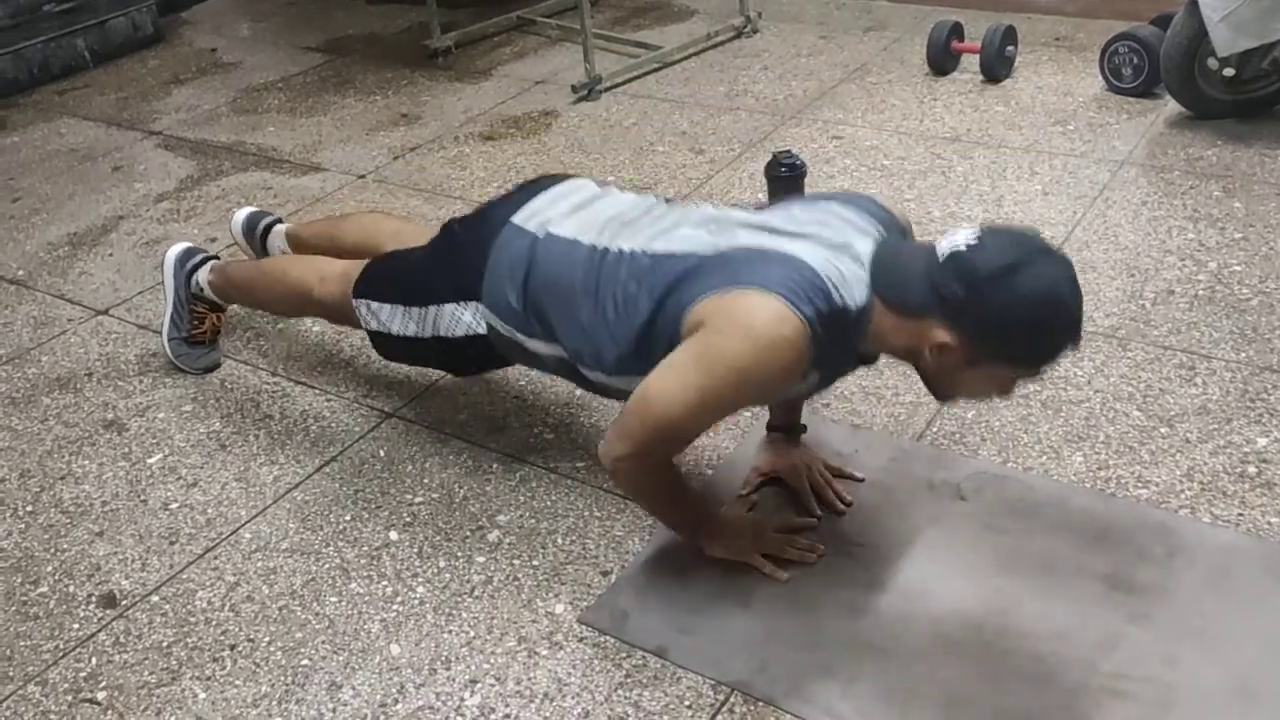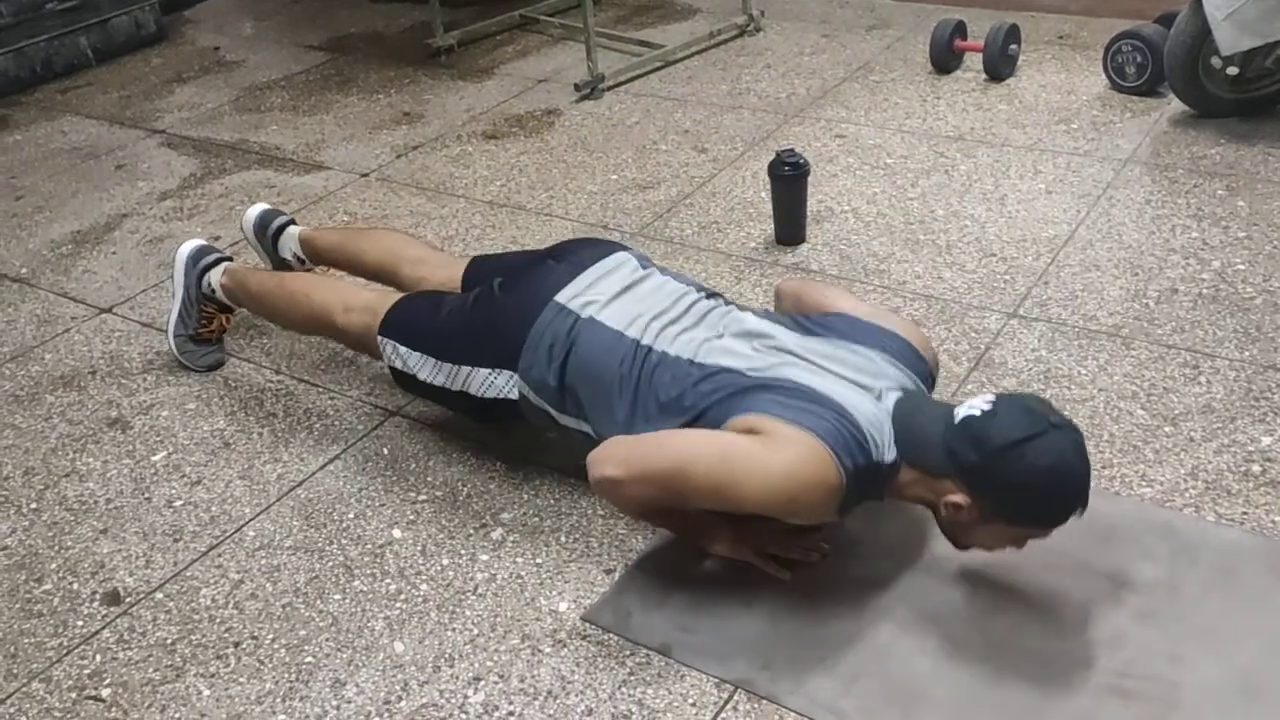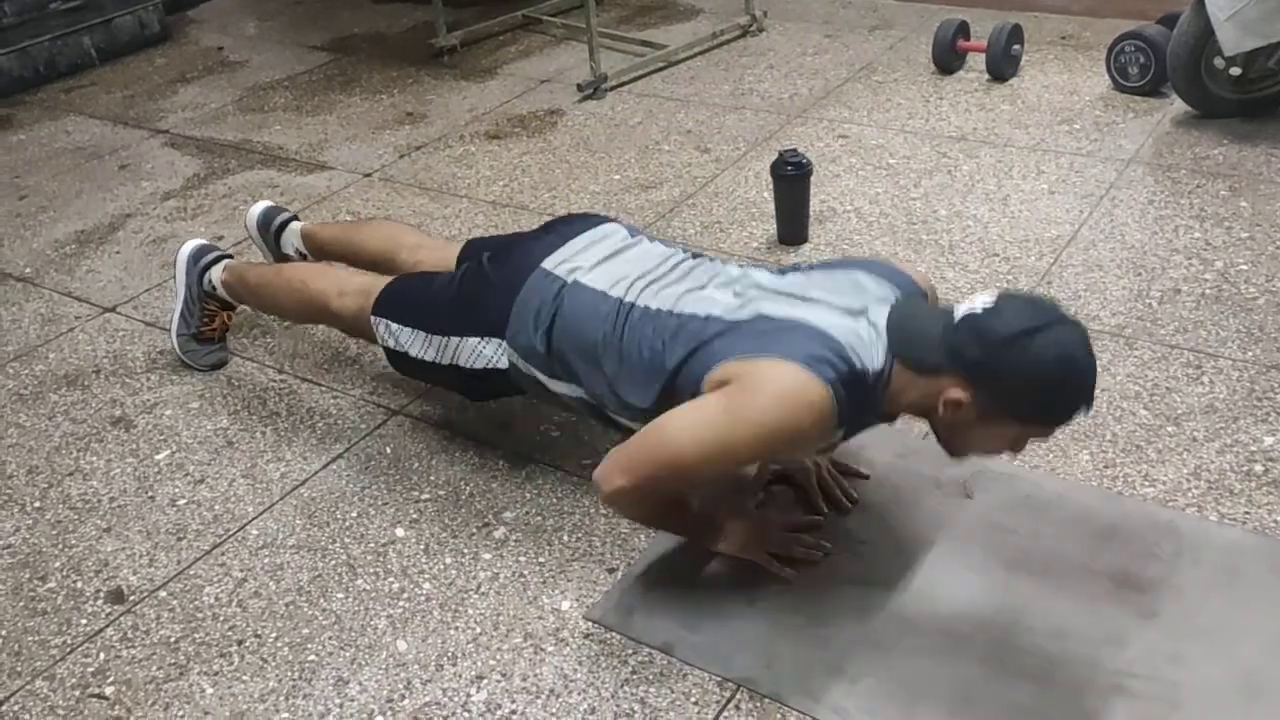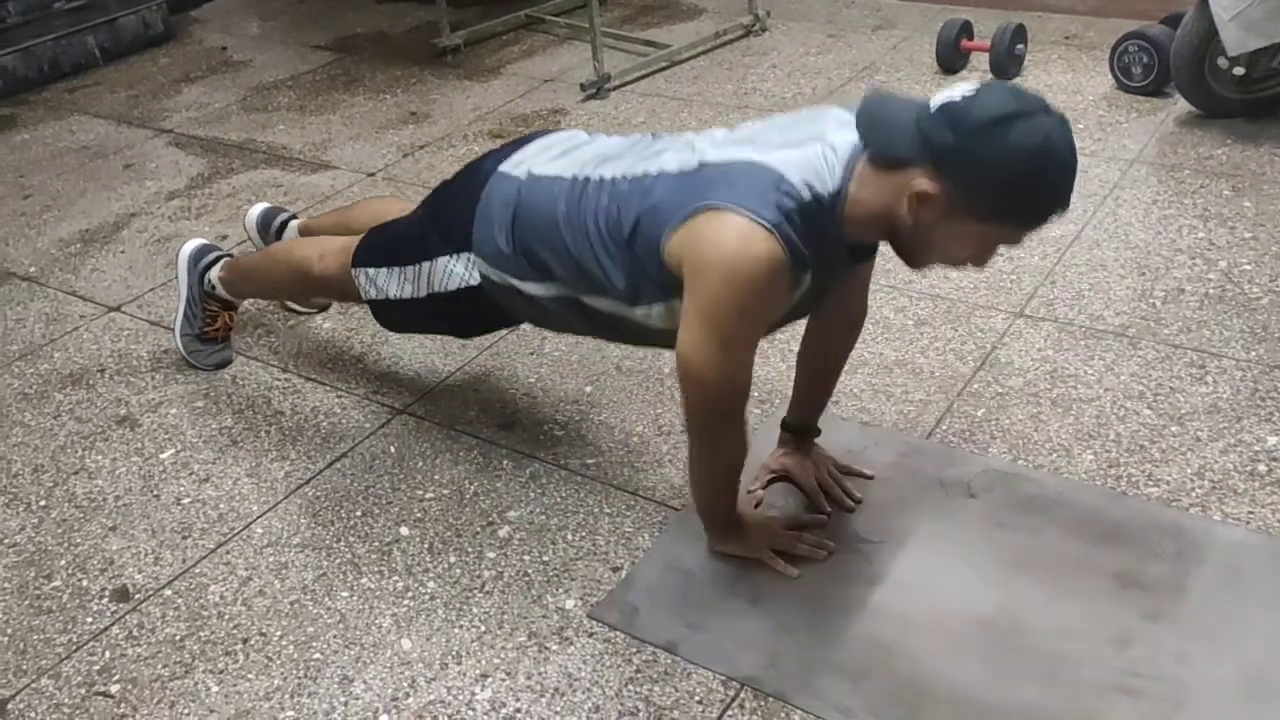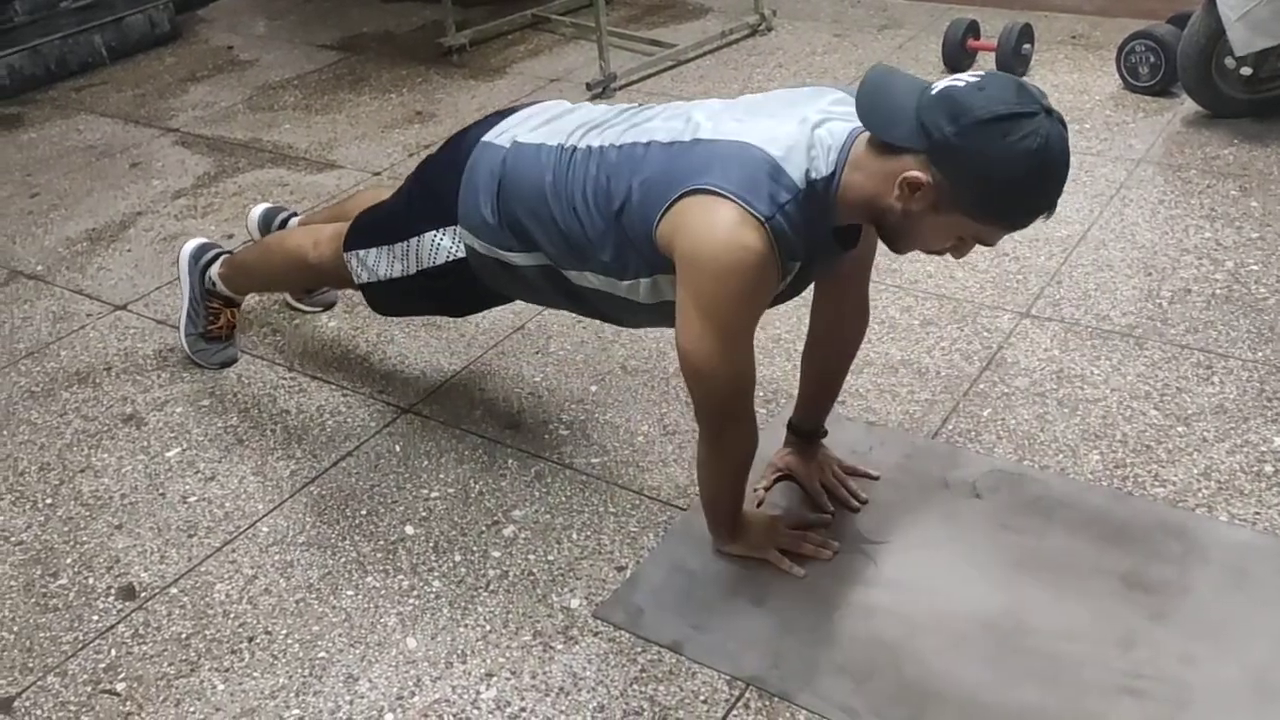
dt=0.4s
person 1, frame 1
left shoulder: (886, 241)
right shoulder: (773, 331)
right elbow: (627, 453)
left wrist: (786, 438)
right wrist: (711, 533)
left hip: (576, 217)
right hip: (509, 279)
left knee: (407, 249)
right knee: (348, 294)
left ankle: (279, 235)
right ankle: (207, 279)
person 1, frame 2
left shoulder: (909, 358)
right shoulder: (810, 475)
left elbow: (794, 292)
right elbow: (614, 468)
right wrist: (717, 533)
left hip: (615, 282)
right hip: (549, 346)
left knee: (435, 277)
right knee: (370, 320)
left ankle: (289, 236)
right ankle: (216, 280)
person 1, frame 3
left shoulder: (913, 298)
right shoulder: (799, 403)
right elbow: (620, 477)
right wrist: (720, 528)
left hip: (605, 253)
right hip: (539, 318)
left knee: (432, 261)
right knee: (362, 304)
left ankle: (292, 230)
right ankle: (217, 276)
person 1, frame 4
left shoulder: (877, 149)
right shoulder: (749, 250)
left elbow: (842, 302)
right elbow: (713, 426)
left wrist: (803, 441)
right wrist: (729, 530)
left hip: (569, 170)
right hip: (503, 231)
left knee: (403, 225)
right knee: (346, 268)
left ankle: (288, 225)
right ankle: (217, 274)
person 1, frame 5
left shoulder: (869, 138)
right shoulder: (736, 233)
left elbow: (843, 303)
right elbow: (723, 415)
left wrist: (807, 443)
right wrist: (730, 529)
left hip: (556, 142)
right hip: (490, 196)
left knee: (383, 226)
right knee: (342, 256)
left ankle: (289, 220)
right ankle: (217, 273)
